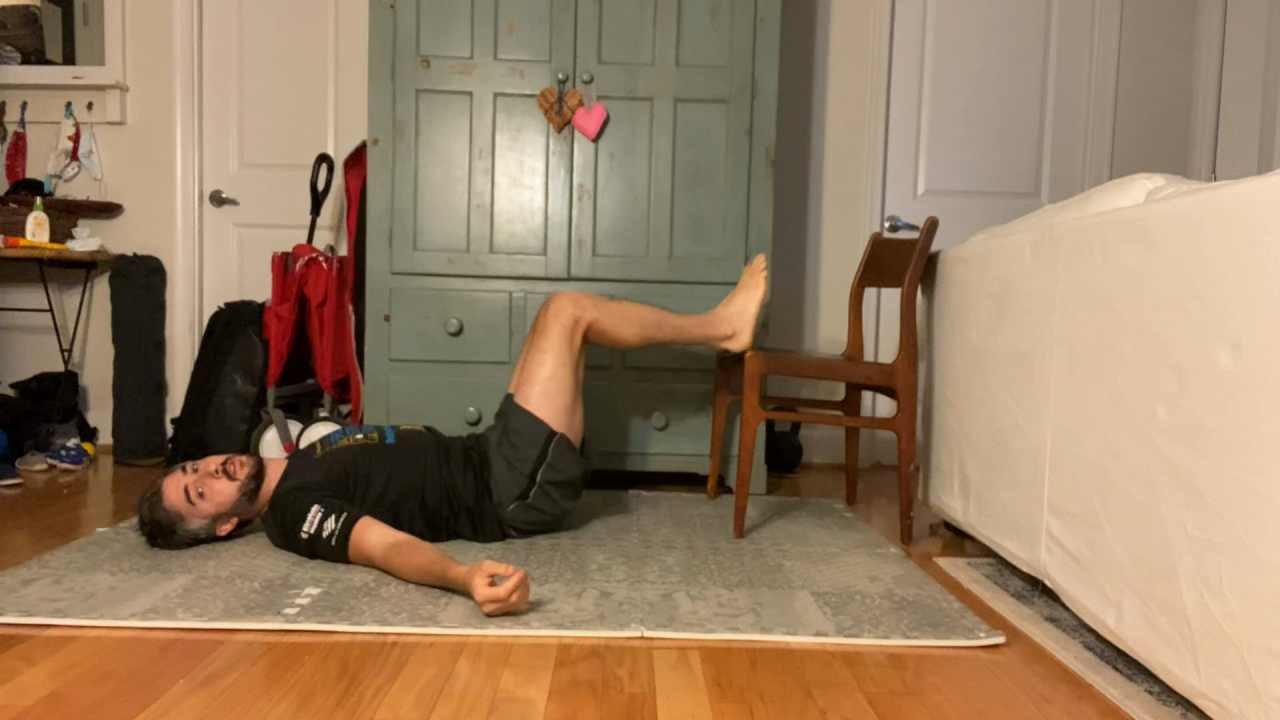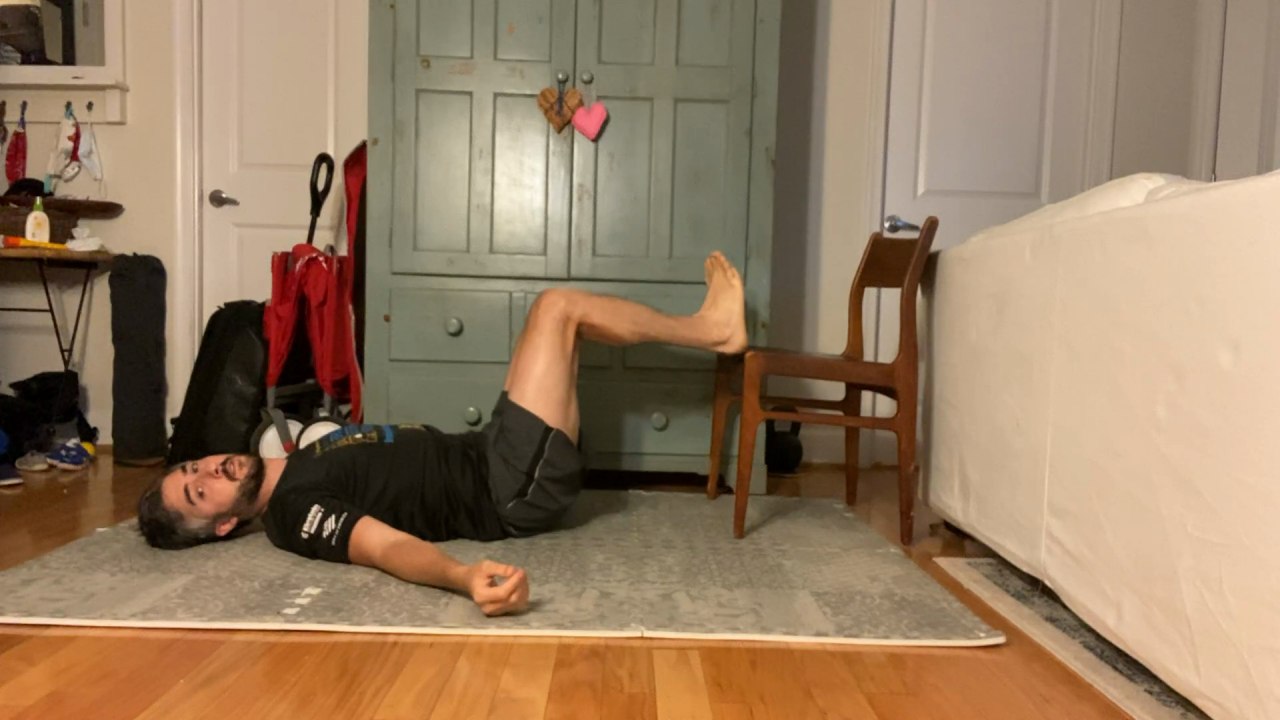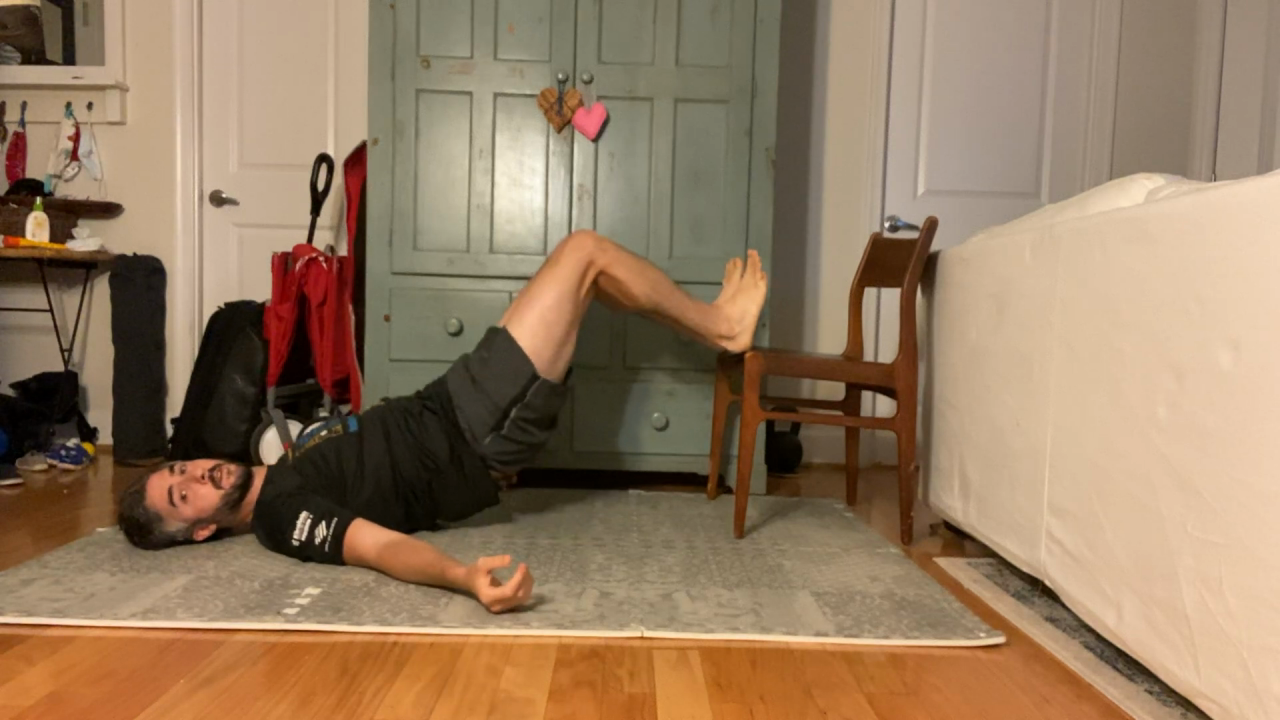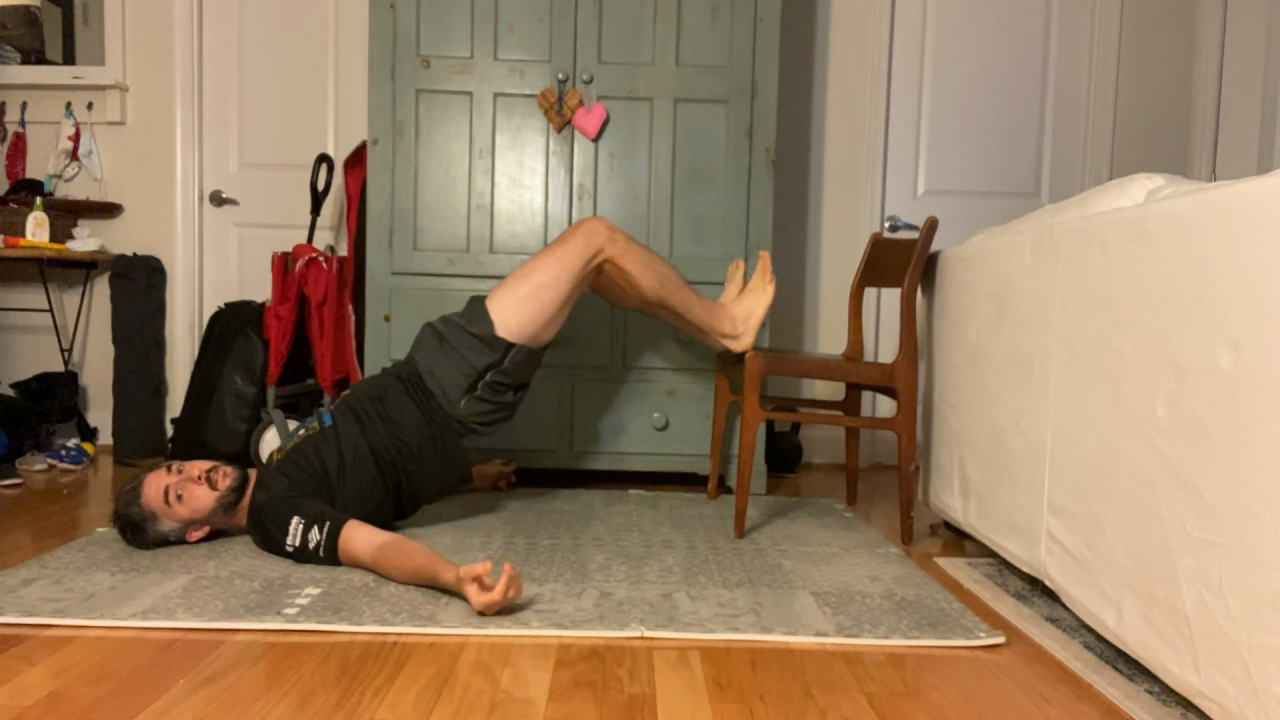
dt=1s
person 1, frame 1
left shoulder: (301, 467)
right shoulder: (296, 515)
right elbow: (389, 547)
right wrist: (464, 576)
left hip: (482, 457)
right hip: (516, 492)
left knee: (568, 314)
right knee: (568, 310)
left ankle: (717, 326)
right ankle: (718, 326)
person 1, frame 2
left shoulder: (301, 467)
right shoulder: (297, 513)
right elbow: (390, 548)
right wrist: (464, 577)
left hip: (482, 456)
right hip: (515, 488)
left knee: (562, 314)
right knee: (558, 306)
left ankle: (705, 328)
right ankle: (709, 330)
person 1, frame 3
left shoulder: (284, 478)
right shoulder: (284, 520)
right elbow: (386, 548)
right wrist: (463, 577)
left hip: (452, 409)
right hip: (483, 428)
left knee: (585, 262)
right knee: (585, 250)
left ankle: (714, 322)
right ankle: (720, 325)
person 1, frame 4
left shoulder: (274, 480)
right shoulder: (277, 520)
right elbow: (374, 547)
right wrist: (455, 580)
left hip: (428, 380)
right hip: (458, 388)
left knee: (592, 255)
right knee: (596, 236)
left ankle: (712, 321)
right ankle: (722, 326)
